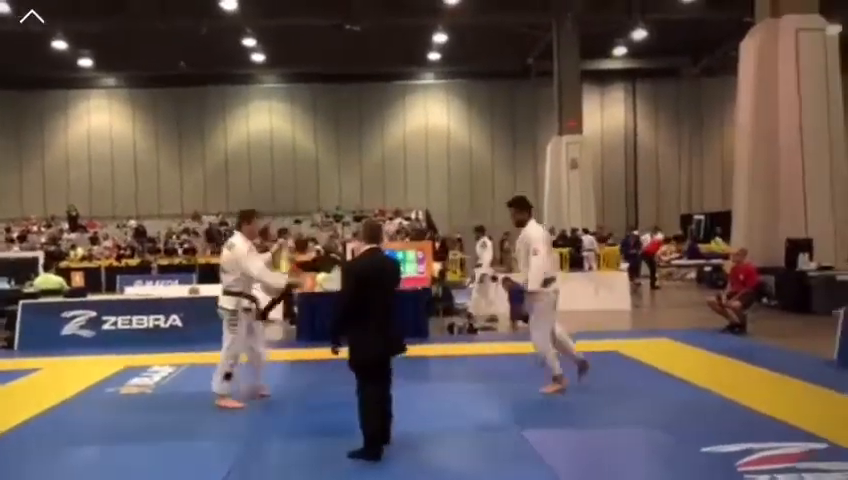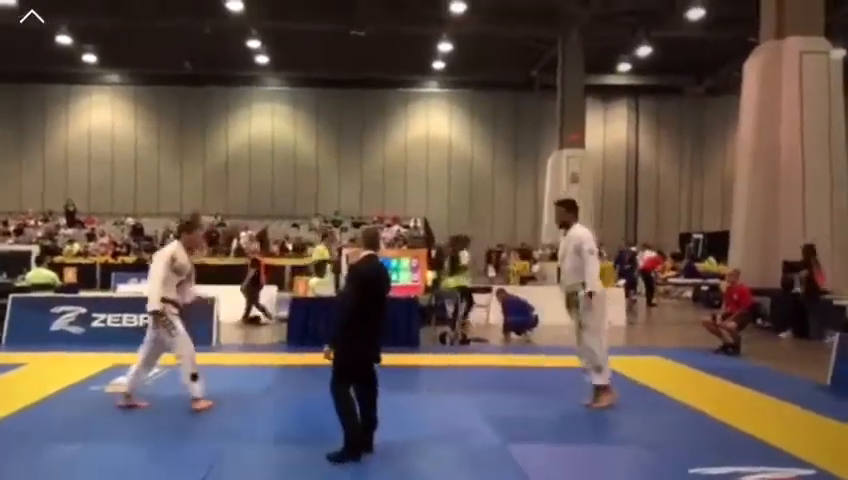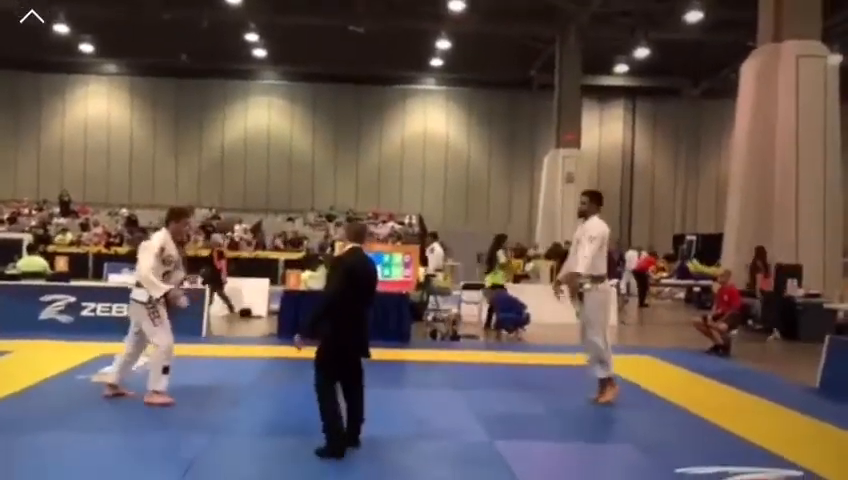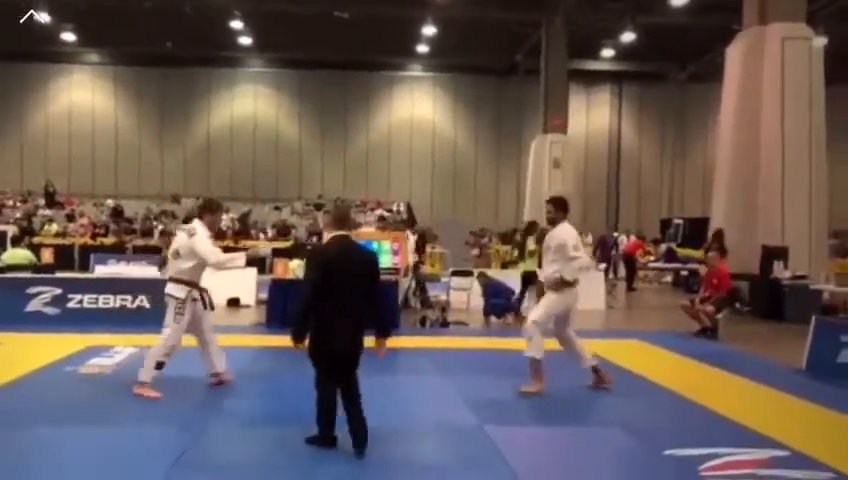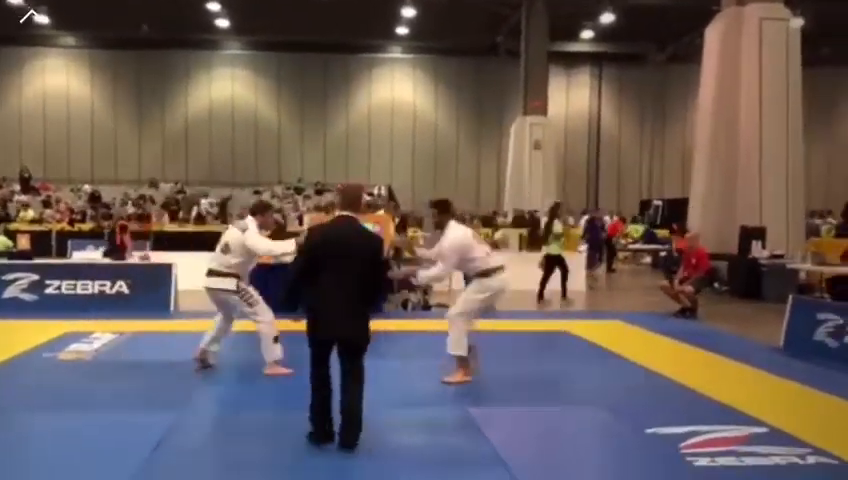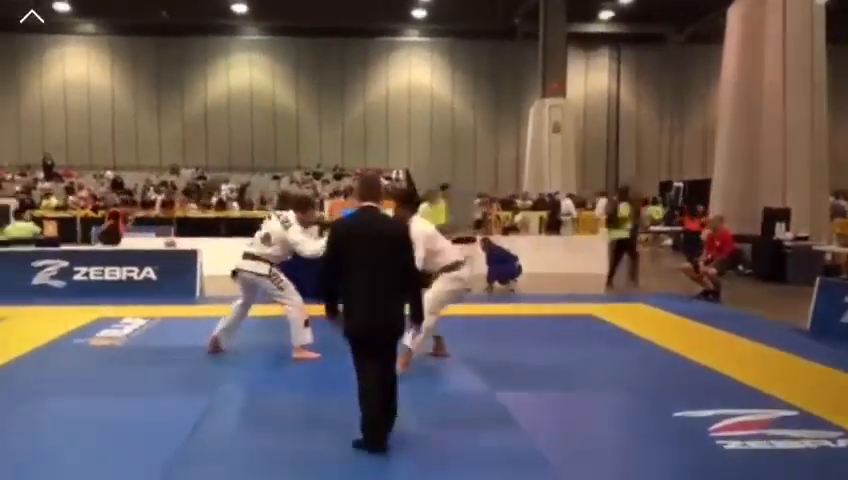
dt=0.5s
person 1, frame 1
left shoulder: (354, 266)
right shoulder: (392, 264)
left elbow: (346, 305)
left wrist: (336, 337)
left hip: (363, 337)
right hip: (386, 335)
left knee: (367, 389)
right knee: (382, 384)
left ankle: (372, 446)
right ankle: (383, 434)
person 1, frame 2
left shoulder: (358, 269)
right shoulder: (382, 271)
left elbow: (349, 309)
left wrist: (333, 342)
left hip: (353, 340)
right hip: (369, 339)
left knee: (340, 387)
right knee: (365, 387)
left ankle: (353, 444)
right ankle: (365, 440)
person 1, frame 3
left shoulder: (342, 262)
right shoulder: (369, 265)
left elbow: (329, 300)
left wrist: (306, 332)
left hip: (337, 334)
right hip: (356, 334)
left knee: (325, 385)
right knee: (352, 383)
left ankle: (336, 442)
right ankle: (352, 434)
person 1, frame 4
left shoulder: (319, 254)
right shoulder: (367, 256)
left elbow: (309, 296)
right elbow: (374, 296)
left wrist: (299, 330)
right wrist: (382, 330)
left hip: (325, 332)
right hip: (353, 332)
left knee: (326, 383)
right knee: (348, 381)
left ankle: (326, 435)
right ankle: (359, 436)
person 1, frame 5
left shoulder: (316, 234)
right shoulder: (372, 240)
left elbow: (298, 272)
right elbow: (379, 283)
left wrist: (293, 301)
left hip: (321, 316)
right hip: (356, 319)
left knee: (319, 370)
right knee: (352, 375)
left ankle: (322, 430)
right ankle: (349, 435)
person 1, frame 6
left shoulder: (341, 228)
right shoulder: (398, 228)
left elbow: (329, 272)
right elbow: (410, 274)
left wrist: (331, 306)
right wrist: (416, 311)
left hip: (358, 313)
right hip: (390, 312)
left knee: (368, 371)
right knee: (386, 370)
left ankle: (374, 436)
right ankle: (384, 427)
person 2, frame 1
left shoulder: (533, 234)
right shoulder: (527, 232)
left elbow: (539, 265)
left wrist: (531, 291)
right wrist: (517, 283)
left hip: (542, 290)
right hip: (537, 290)
left knee: (540, 337)
right knee: (552, 332)
left ankle: (558, 379)
right ankle: (579, 360)
person 2, frame 2
left shoulder: (583, 235)
right shoulder: (566, 238)
left elbow: (592, 265)
left wrist: (590, 292)
right wrist: (568, 294)
left hip: (588, 296)
right hip: (576, 297)
left knee: (593, 342)
right knee: (584, 344)
left ankle: (604, 388)
right ankle: (598, 389)
person 2, frame 3
left shoulder: (597, 227)
right shoulder: (582, 227)
left elbow: (589, 252)
right elbow: (573, 258)
left wrist: (576, 274)
right wrist: (560, 280)
left hip: (594, 288)
right hip: (583, 289)
left knee: (596, 336)
right knee: (588, 338)
left ankle: (608, 383)
right ankle: (603, 383)
person 2, frame 4
left shoulder: (566, 234)
right shoulder: (554, 234)
left elbow: (584, 261)
left wrist: (563, 278)
right wrist: (544, 280)
left hip: (562, 292)
right hip: (557, 291)
left knee: (533, 326)
right knee: (566, 336)
left ankle: (537, 379)
right ankle: (599, 375)
person 2, frame 5
left shoulder: (454, 238)
right shoulder: (456, 231)
left elbow: (441, 271)
right elbow: (435, 254)
left wrist: (412, 273)
left hip: (489, 280)
right hip: (494, 277)
left knee: (456, 317)
right knee: (463, 315)
left ankle: (463, 370)
right ankle: (468, 351)
person 2, frame 6
left shoulder: (417, 230)
right shoulder: (417, 226)
left elbow: (415, 265)
left hip: (454, 274)
right hip: (456, 272)
left knee: (424, 311)
right knee: (430, 308)
left ankle: (403, 362)
right ankle: (439, 347)
person 3, frame 1
left shoulder: (241, 243)
right shoulder: (239, 247)
left elbow: (258, 262)
right elbow: (258, 272)
left wrist: (273, 254)
right wrist: (286, 281)
left hip: (242, 301)
right hip: (235, 303)
left knee: (255, 345)
right knee: (233, 348)
left ankle: (255, 386)
right ankle: (221, 394)
person 3, frame 2
left shoulder: (184, 256)
right shoulder: (168, 254)
right elbow: (154, 283)
left wrist: (196, 297)
right wrist: (157, 311)
left hip: (169, 310)
right hip: (163, 311)
left knee: (149, 353)
right knee: (186, 351)
left ankle: (128, 395)
right ankle: (196, 398)
person 3, frame 3
left shoulder: (169, 243)
right shoulder: (156, 243)
left elbow: (169, 273)
right elbow: (145, 274)
left wrist: (183, 278)
right wrist: (168, 292)
left hip: (149, 298)
right hip: (147, 299)
left knee: (134, 343)
right knee: (164, 343)
left ankle: (113, 384)
right ankle: (155, 391)
person 3, frame 4
left shoulder: (189, 230)
right shoulder: (198, 236)
right elbow: (217, 259)
right wrist: (247, 254)
left hip: (187, 290)
right hip: (181, 292)
left knee: (206, 334)
right knee: (170, 339)
left ankle: (218, 372)
right ankle: (143, 383)
person 3, frame 5
left shoulder: (241, 228)
right shoulder: (250, 233)
right elbow: (268, 249)
right wrist: (295, 244)
left hip: (213, 281)
right hip: (228, 284)
left knee: (226, 318)
right knee: (265, 317)
left ankle: (204, 353)
right ankle: (273, 364)
person 3, frame 6
left shoulder: (279, 217)
right shoulder: (292, 228)
right elbow: (308, 250)
left hip: (244, 265)
right hip: (261, 269)
left knee: (243, 303)
right knee: (294, 302)
left ankle: (217, 339)
right ankle: (301, 349)
